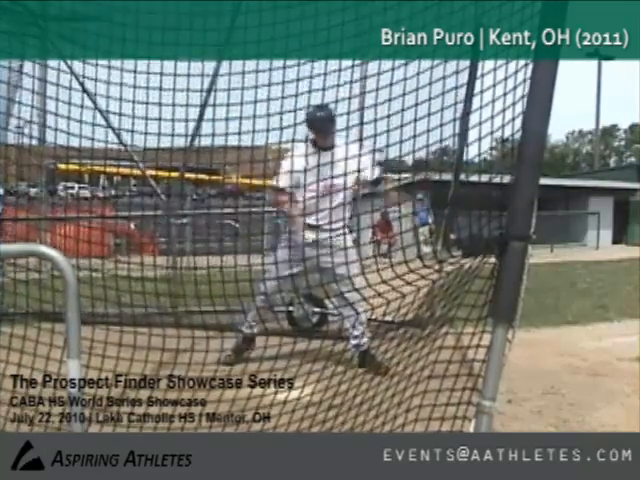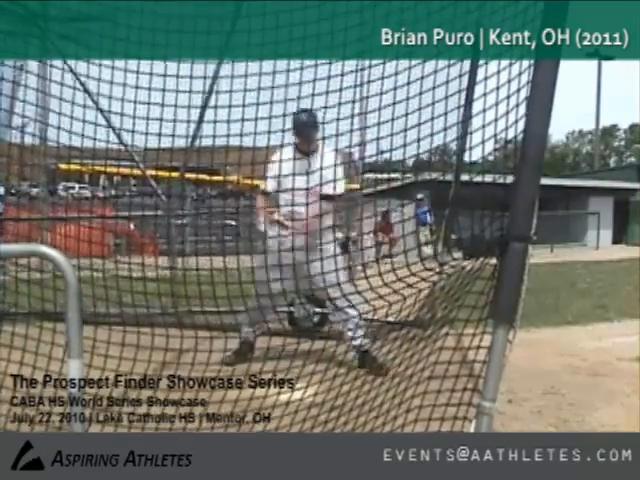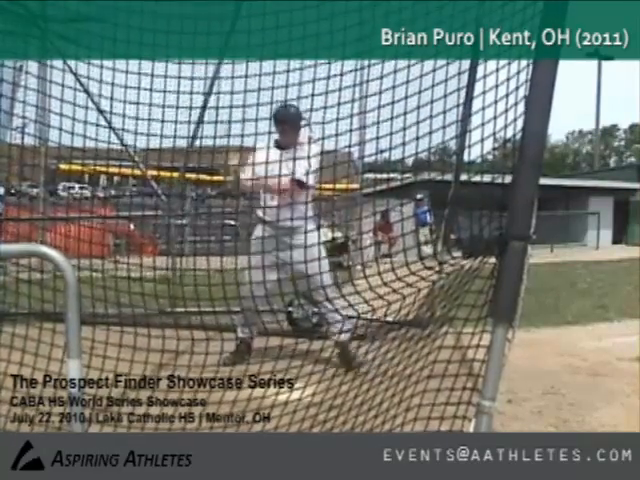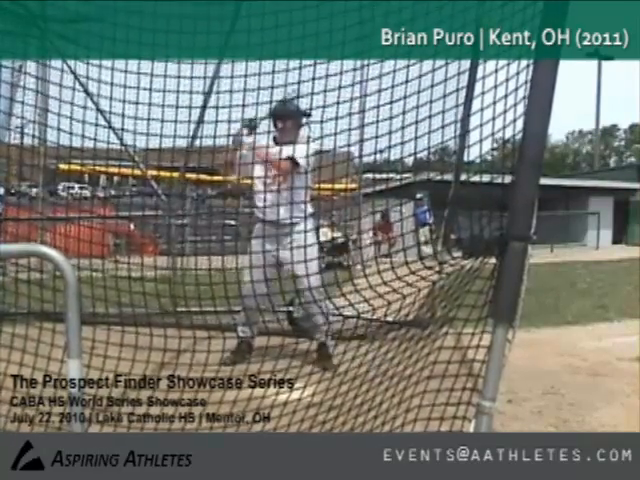
dt=0.2s
person 1, frame 1
left shoulder: (352, 152)
right shoulder: (297, 156)
left elbow: (374, 180)
right elbow: (282, 196)
right wrist: (297, 222)
left hip: (336, 234)
right hip: (301, 232)
left knee: (347, 292)
right knee: (272, 285)
left ankle: (362, 350)
right ankle: (247, 337)
person 1, frame 2
left shoulder: (330, 158)
right shoulder: (280, 158)
left elbow: (329, 200)
right elbow: (265, 195)
left wrist: (308, 225)
right wrist: (264, 217)
left hip: (319, 236)
right hip: (282, 235)
left knee: (340, 293)
right knee: (263, 289)
left ankle: (363, 351)
right ankle: (247, 342)
person 1, frame 3
left shoulder: (310, 151)
right shoulder: (262, 153)
left elbow: (294, 187)
right elbow: (244, 186)
left wrist: (259, 183)
right wrist: (242, 184)
left hip: (302, 231)
right hip: (267, 230)
left knee: (321, 286)
right knee: (251, 289)
left ankle: (343, 342)
right ankle: (244, 343)
person 1, frame 4
left shoulder: (306, 147)
right shoulder: (260, 146)
left elbow: (284, 167)
left wrist: (252, 146)
right wrist: (238, 142)
left hip: (299, 228)
right hip: (265, 229)
left knee: (311, 287)
right knee: (252, 288)
left ankle: (323, 345)
right ankle: (245, 342)
